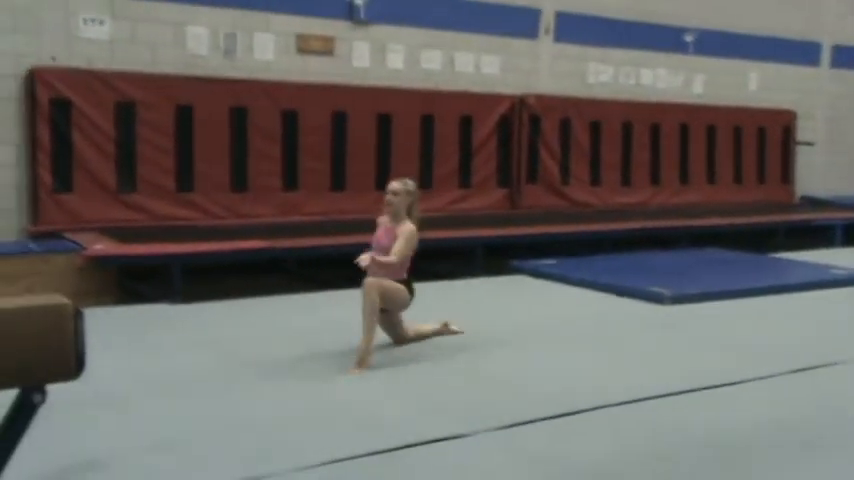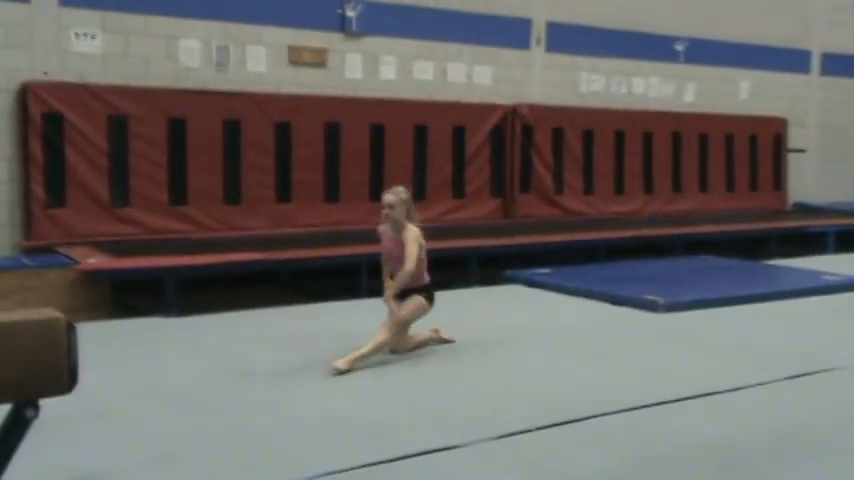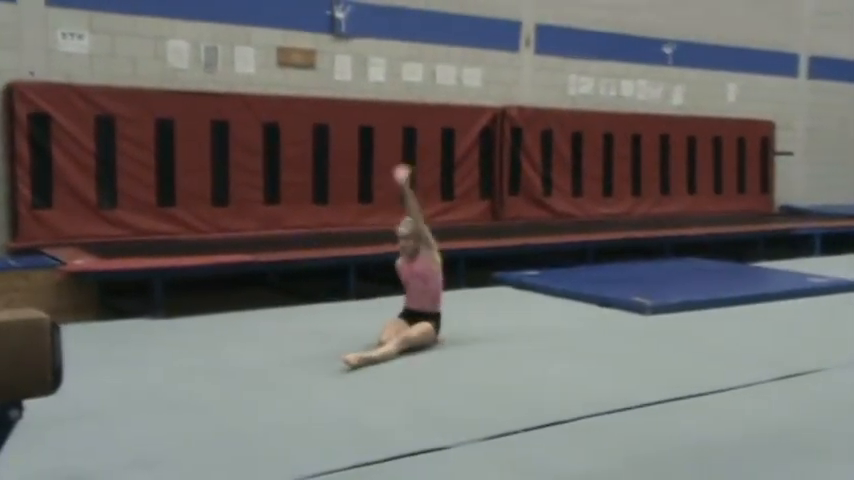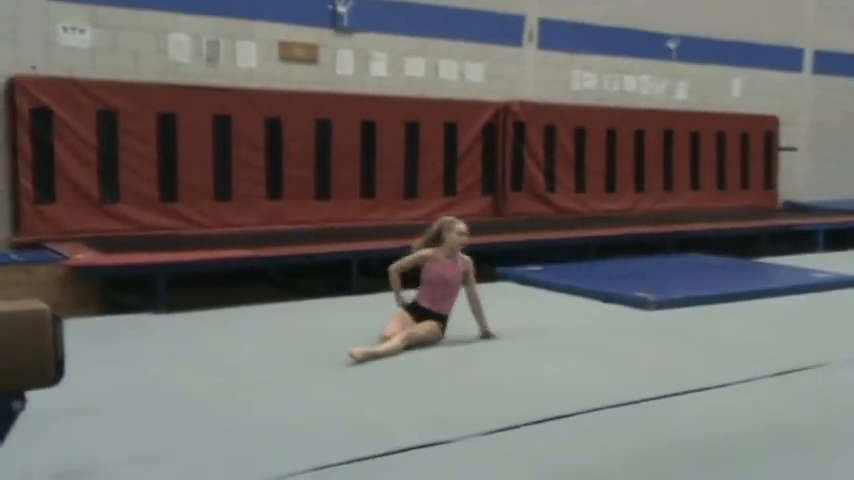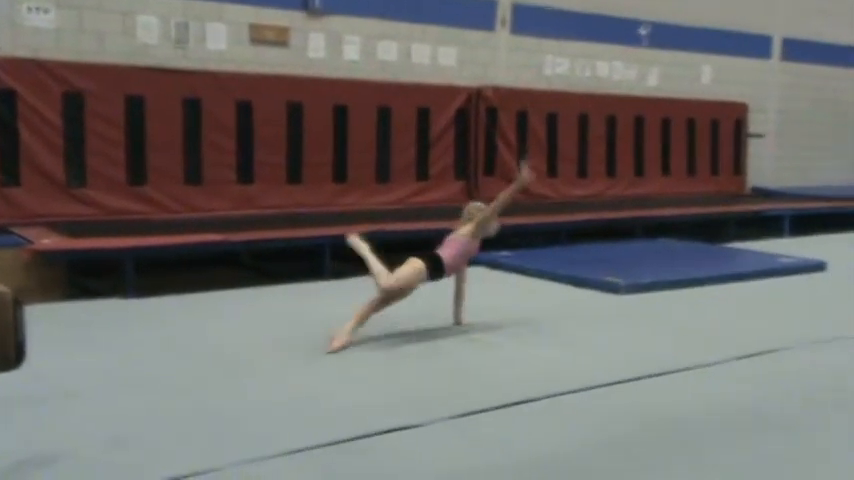
dt=0.5s
person 1, frame 1
left shoulder: (408, 230)
right shoulder: (381, 221)
left elbow: (394, 262)
left wrist: (371, 258)
left hip: (400, 289)
right hip: (384, 288)
left knee: (370, 284)
right knee: (400, 337)
left ankle: (365, 353)
right ankle: (439, 328)
person 1, frame 2
left shoulder: (412, 233)
right shoulder: (382, 230)
left elbow: (410, 269)
left wrist: (390, 293)
right wrist: (388, 292)
left hip: (421, 293)
right hip: (398, 292)
left knee: (393, 324)
right knee: (397, 345)
right ankle: (432, 336)
person 1, frame 3
left shoulder: (429, 250)
right shoulder: (400, 263)
left elbow: (418, 218)
left wrist: (405, 186)
left hip: (429, 319)
right hip: (407, 315)
left knee: (401, 341)
right knee: (385, 340)
person 1, frame 4
left shoulder: (465, 263)
right shoulder: (429, 255)
left elbow: (473, 297)
right elbow: (393, 269)
left wrist: (484, 327)
right wrist: (400, 299)
left hip: (437, 320)
right hip: (415, 310)
left knee: (406, 336)
right knee: (387, 335)
person 1, frame 5
left shoulder: (465, 247)
right shoulder: (475, 227)
left elbow: (460, 282)
right elbow: (497, 205)
left wrist: (457, 318)
right wrist: (518, 184)
left hip: (432, 266)
right hip: (426, 262)
left knee: (384, 298)
right knee: (387, 286)
left ankle: (346, 333)
right ankle: (364, 249)
